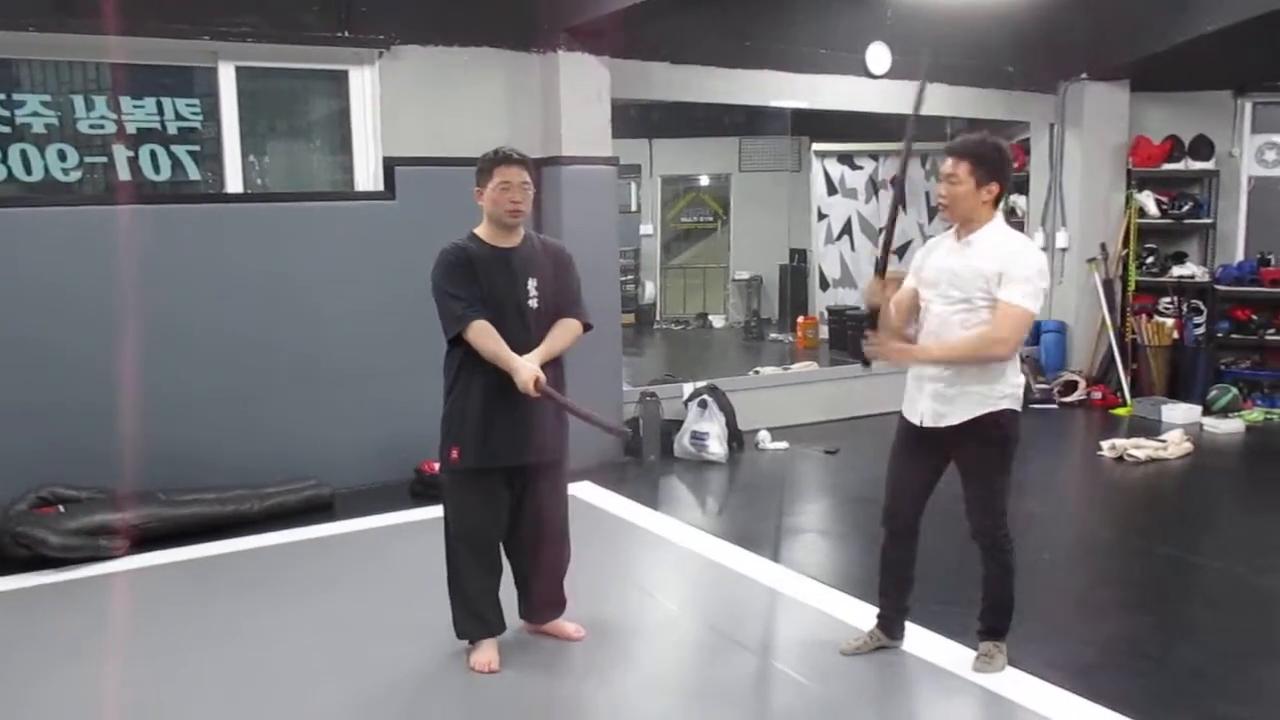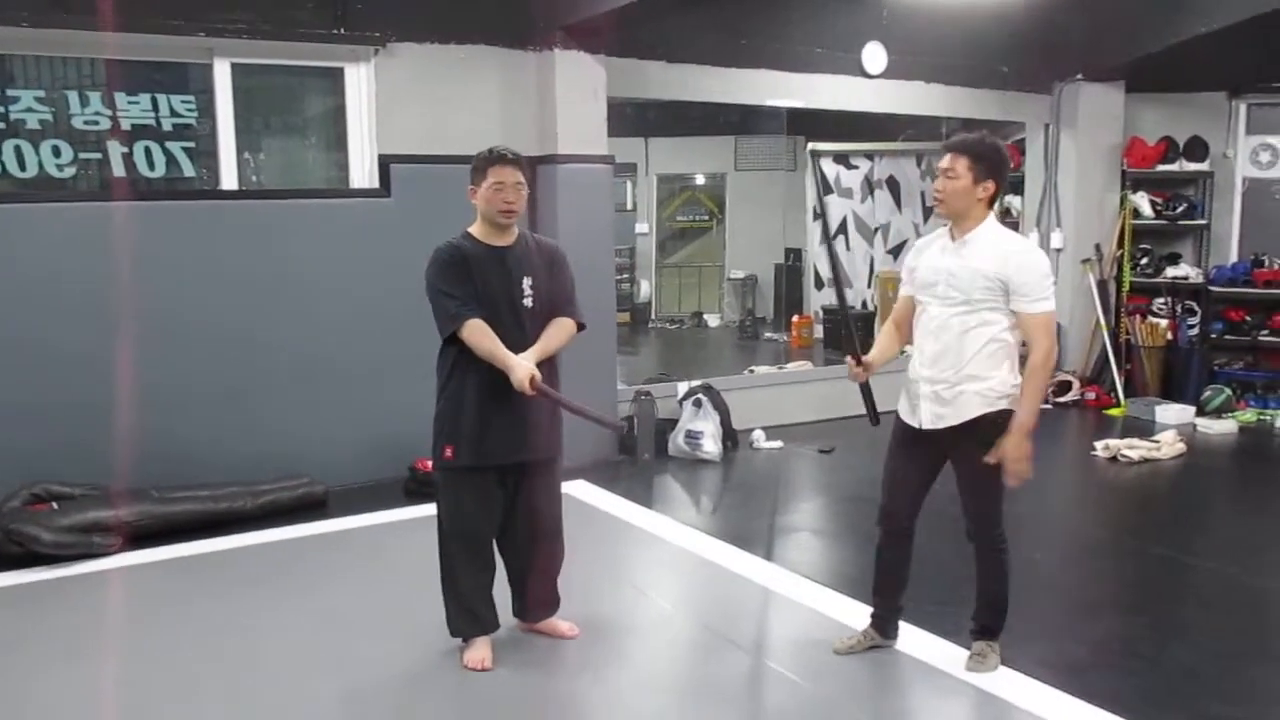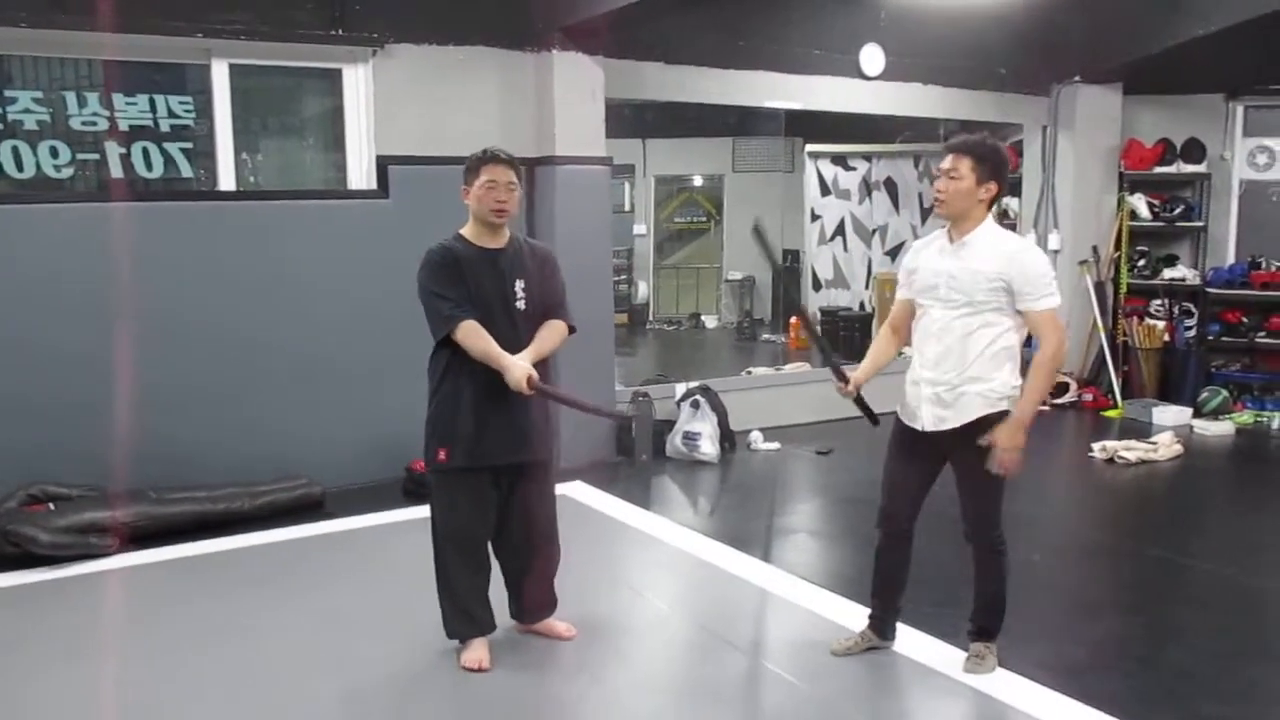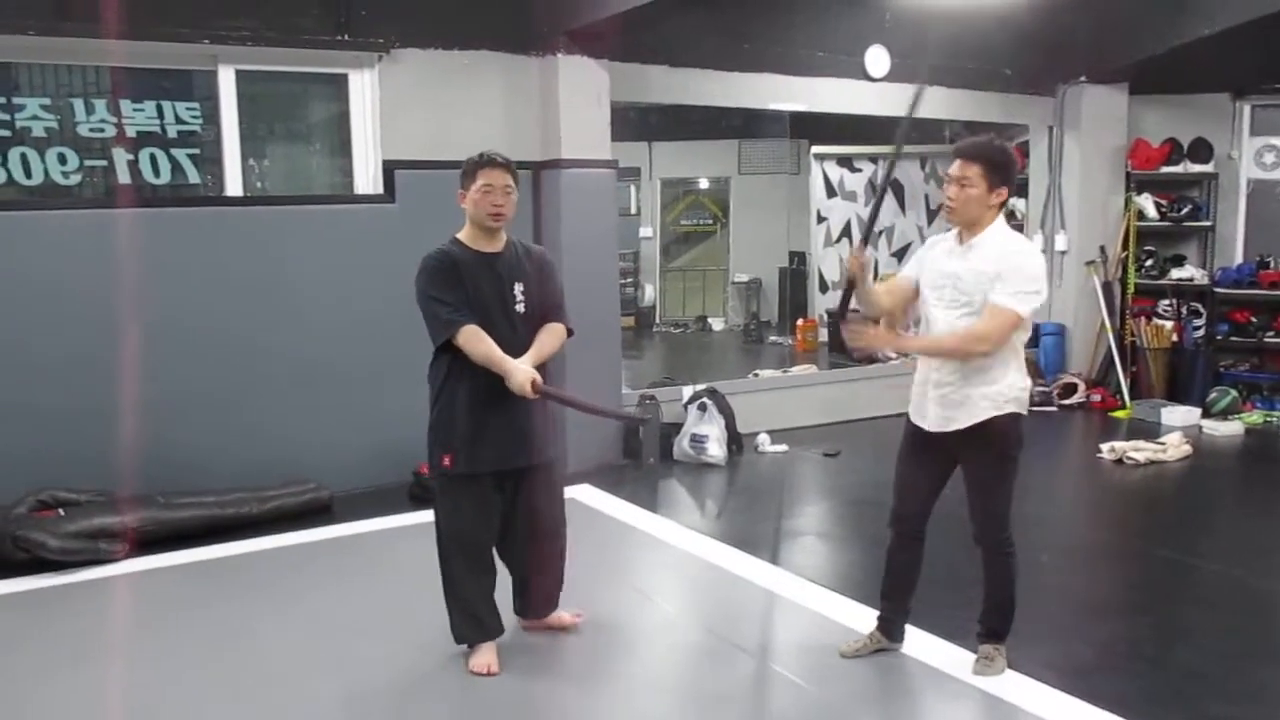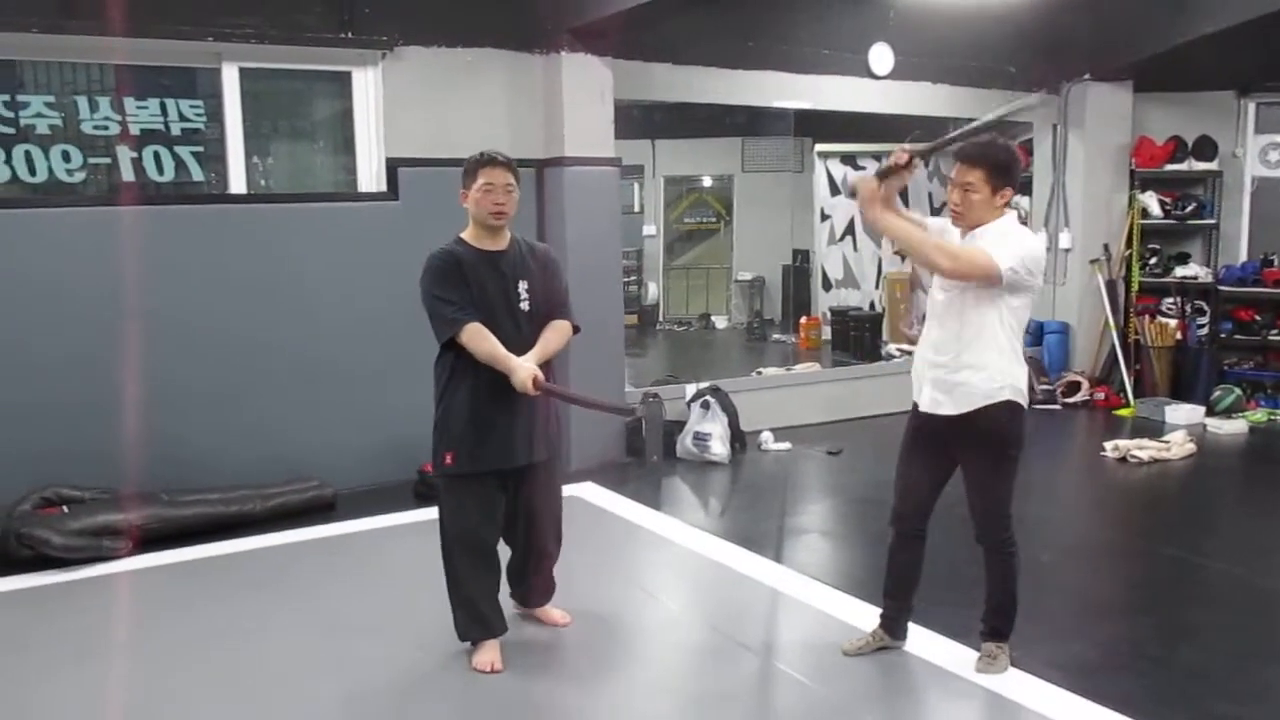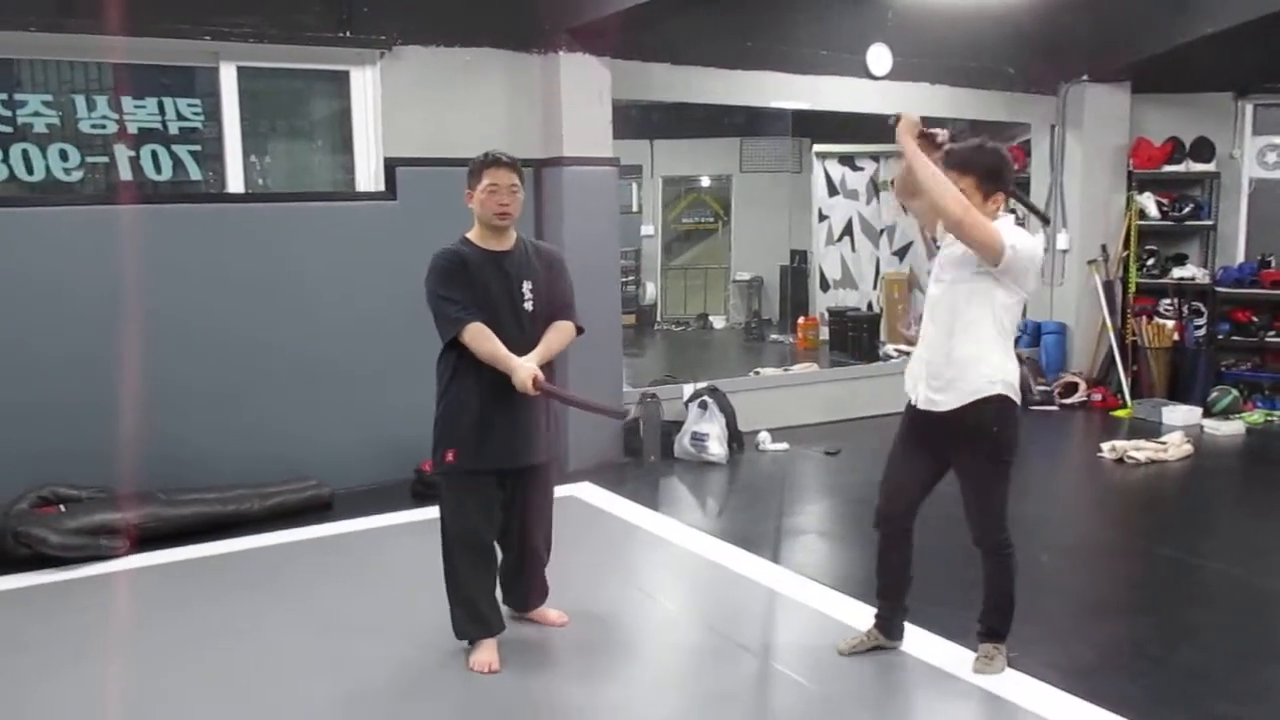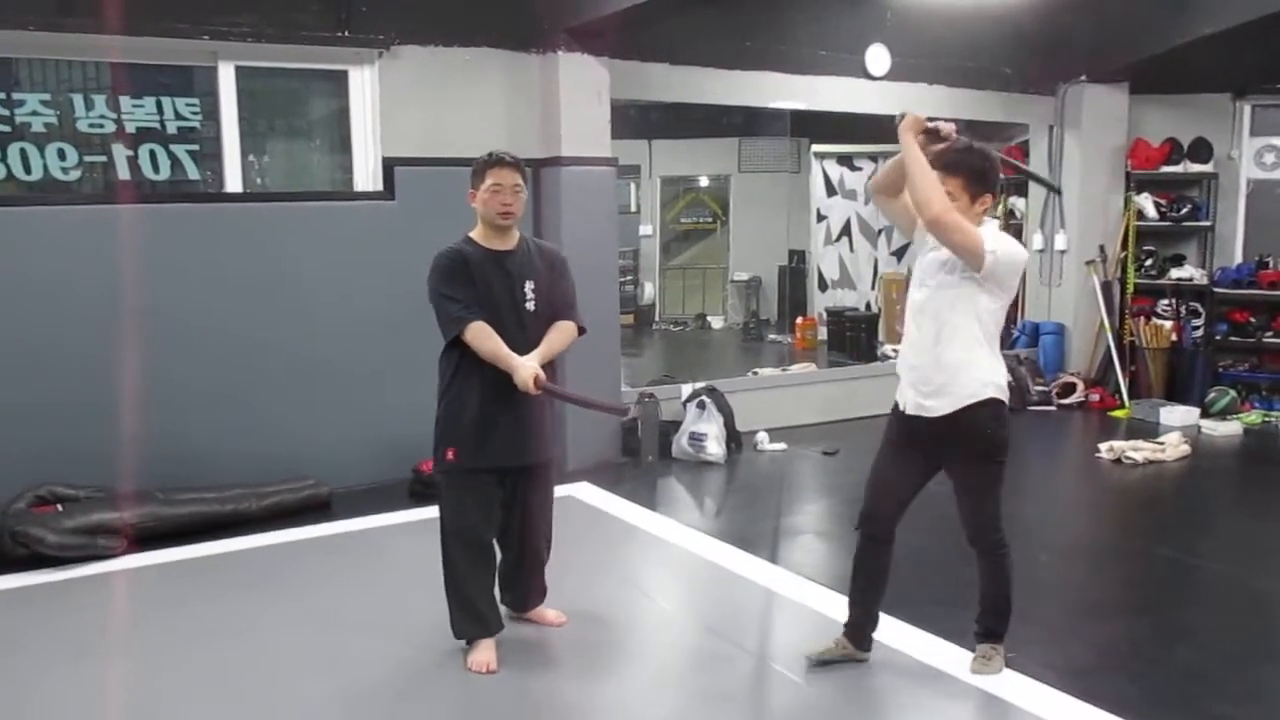
dt=0.2s
person 1, frame 1
left shoulder: (1019, 256)
right shoulder: (933, 249)
left elbow: (1001, 342)
right elbow: (903, 317)
left wrist: (917, 352)
right wrist: (883, 306)
left hip: (982, 418)
right hip: (921, 410)
left knee: (989, 532)
right knee: (897, 520)
left ankle: (993, 638)
right ankle: (889, 624)
person 1, frame 2
left shoulder: (1018, 256)
right shoulder: (923, 250)
left elbow: (1043, 348)
right elbow: (900, 323)
left wrist: (1021, 431)
right wrist: (869, 361)
left hip: (982, 417)
right hip: (917, 412)
left knee: (984, 533)
right knee: (893, 520)
left ankle: (986, 638)
right ankle: (883, 624)
person 1, frame 3
left shoulder: (1018, 257)
right shoulder: (920, 251)
left elbow: (1051, 345)
right elbow: (897, 327)
left wrist: (1017, 423)
right wrist: (863, 371)
left hip: (981, 418)
right hip: (918, 412)
left knee: (983, 534)
right knee: (892, 521)
left ankle: (984, 639)
right ankle: (880, 626)
person 1, frame 4
left shoulder: (1019, 257)
right shoulder: (937, 249)
left elbow: (986, 338)
right elbow: (889, 300)
left wrist: (898, 344)
right wrist: (861, 285)
left hip: (990, 419)
right hip: (928, 413)
left knee: (992, 535)
right knee: (905, 522)
left ankle: (993, 640)
right ankle: (889, 627)
person 1, frame 5
left shoulder: (1023, 248)
right shoulder: (953, 232)
left elbow: (950, 263)
right elbow: (896, 220)
left wrist: (881, 214)
right wrist: (888, 188)
left hip: (989, 410)
right hip: (932, 404)
left knee: (993, 531)
right knee: (907, 518)
left ankle: (996, 639)
right ankle: (892, 625)
person 1, frame 6
left shoulder: (1020, 250)
right shoulder: (953, 234)
left elbow: (958, 213)
right elbow: (908, 193)
left wrist: (913, 147)
right wrist: (921, 151)
left hip: (982, 408)
right hip: (926, 403)
left knee: (988, 532)
right knee: (891, 514)
left ankle: (993, 640)
right ankle: (889, 624)
person 1, frame 7
left shoulder: (1003, 252)
right shoulder: (931, 233)
left elbow: (942, 220)
right elbow: (890, 194)
left wrist: (913, 147)
right wrist: (911, 150)
left hip: (974, 412)
right hip: (915, 408)
left knee: (984, 534)
right knee: (874, 521)
left ankle: (991, 638)
right ankle: (857, 635)
person 2, frame 1
left shoulder: (554, 257)
right shoulder: (456, 260)
left elbow: (572, 320)
right elbow: (472, 325)
left wrist: (535, 358)
right wrist: (513, 365)
left hip: (541, 413)
right hip: (476, 417)
left knee: (545, 524)
right knee: (475, 531)
left ankle: (542, 612)
right ankle: (482, 632)
person 2, frame 2
left shoulder: (548, 256)
right shoulder: (451, 259)
left elbow: (566, 319)
right elbow: (468, 324)
left wrist: (531, 358)
right wrist: (509, 364)
left hip: (534, 412)
right hip: (469, 415)
left knee: (539, 523)
right knee: (467, 529)
left ankle: (537, 610)
right ankle: (476, 630)
person 2, frame 3
left shoulder: (539, 258)
right shoulder: (442, 260)
left elbow: (557, 322)
right elbow: (462, 326)
left wrist: (526, 359)
right wrist: (506, 364)
left hip: (525, 413)
right hip: (461, 417)
left knee: (535, 524)
right knee: (462, 530)
left ankle: (534, 611)
right ankle: (472, 631)
person 2, frame 4
left shoulder: (535, 261)
right shoulder: (440, 266)
left elbow: (556, 325)
right elbow: (463, 331)
left wrist: (527, 363)
right wrist: (509, 368)
left hip: (526, 417)
right hip: (463, 421)
left knee: (545, 523)
right knee: (467, 535)
left ankle: (537, 607)
right ankle: (480, 634)
person 2, frame 5
left shoulder: (541, 259)
right shoulder: (445, 264)
left elbow: (561, 322)
right elbow: (467, 329)
left wrist: (532, 360)
right wrist: (511, 365)
left hip: (531, 414)
right hip: (468, 418)
left knee: (540, 523)
right knee: (470, 532)
left ankle: (532, 596)
right ankle: (484, 632)
person 2, frame 6
left shoulder: (546, 259)
right shoulder: (450, 264)
left elbow: (565, 323)
right elbow: (469, 328)
left wrist: (533, 360)
right wrist: (513, 365)
left hip: (531, 413)
right hip: (469, 417)
left knee: (531, 522)
right knee: (469, 529)
left ankle: (526, 598)
right ankle: (481, 631)
person 2, frame 7
left shoulder: (549, 259)
right shoulder: (453, 263)
left elbow: (567, 323)
right elbow: (471, 326)
left wrist: (535, 359)
right wrist: (513, 363)
left hip: (531, 412)
right hip: (470, 416)
left knee: (531, 520)
right knee: (469, 528)
left ankle: (524, 598)
right ankle: (480, 630)
